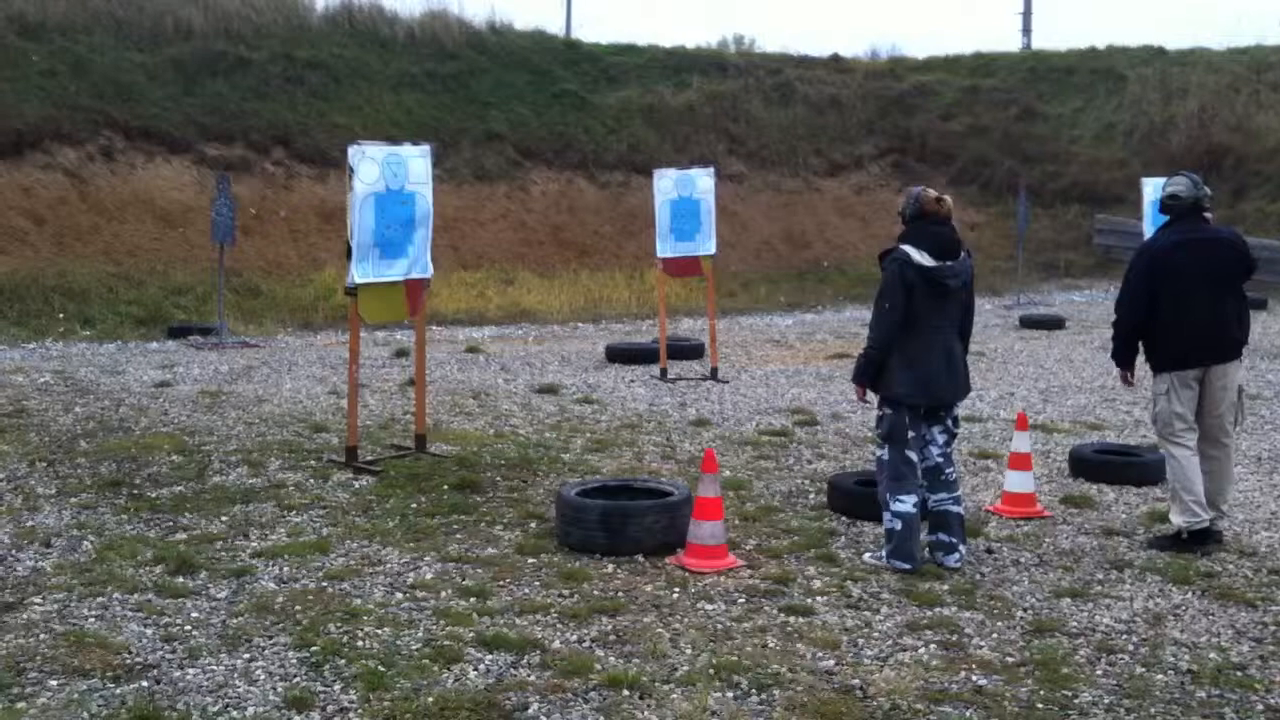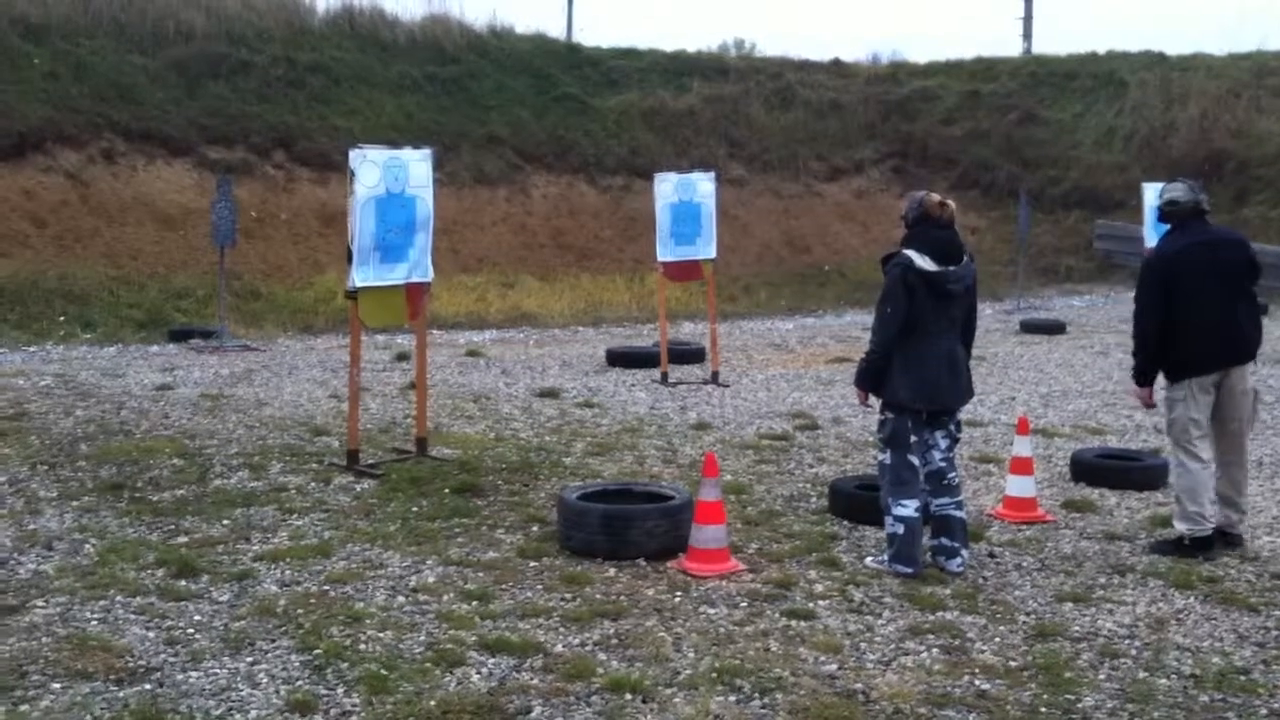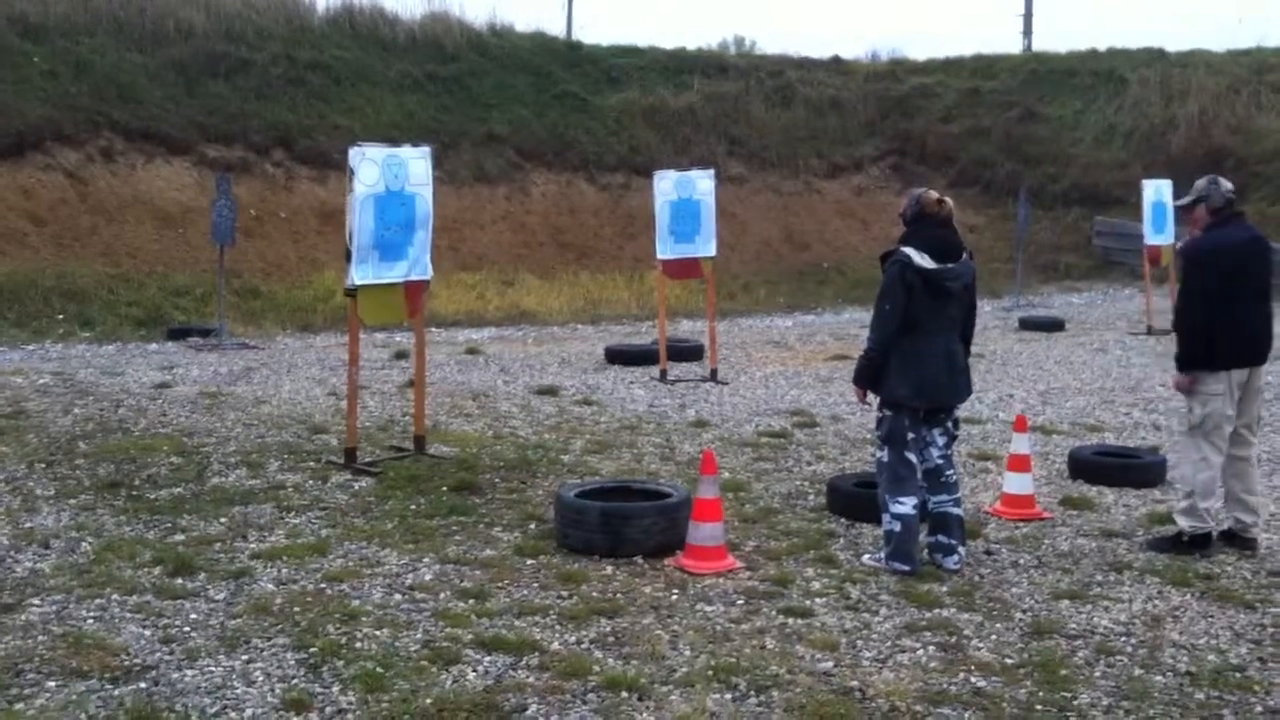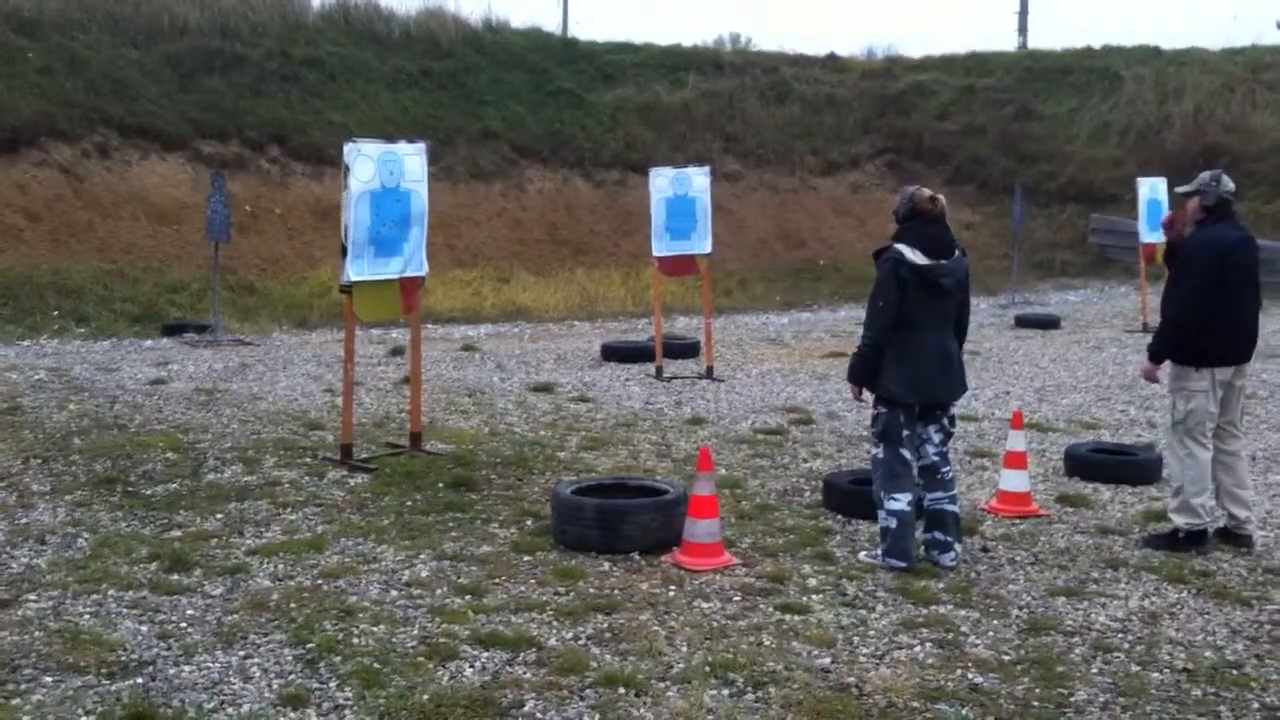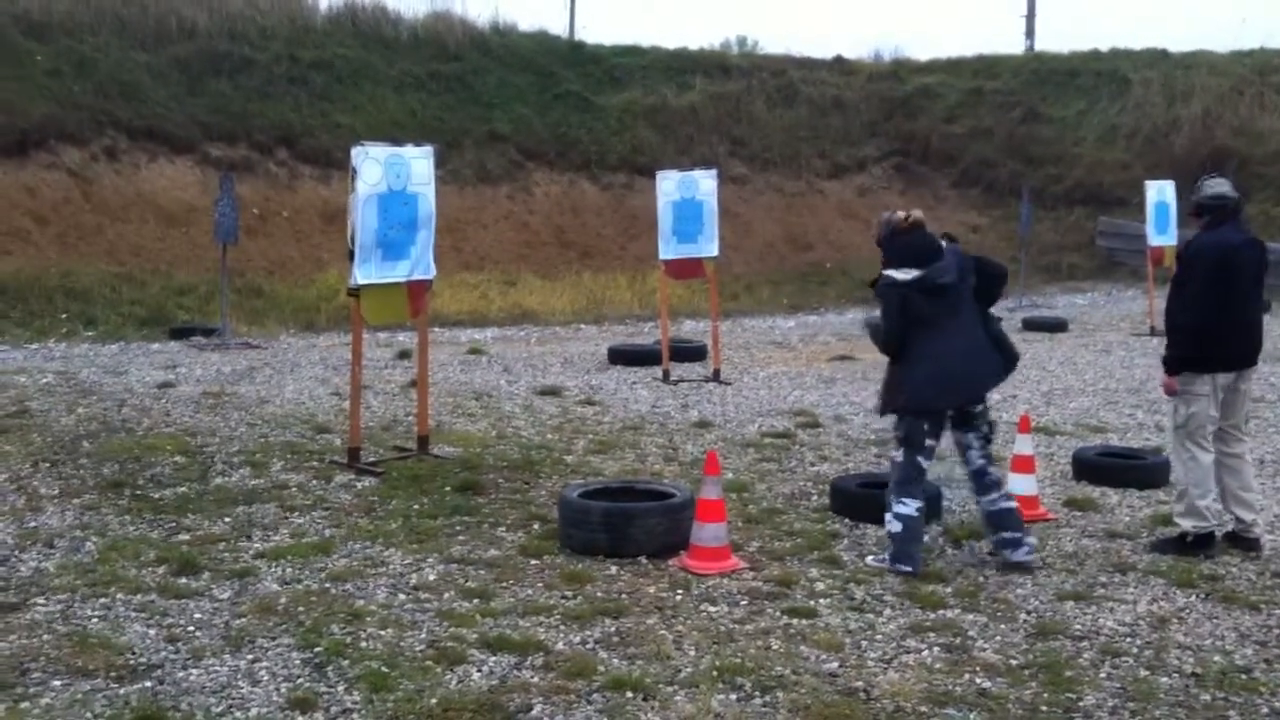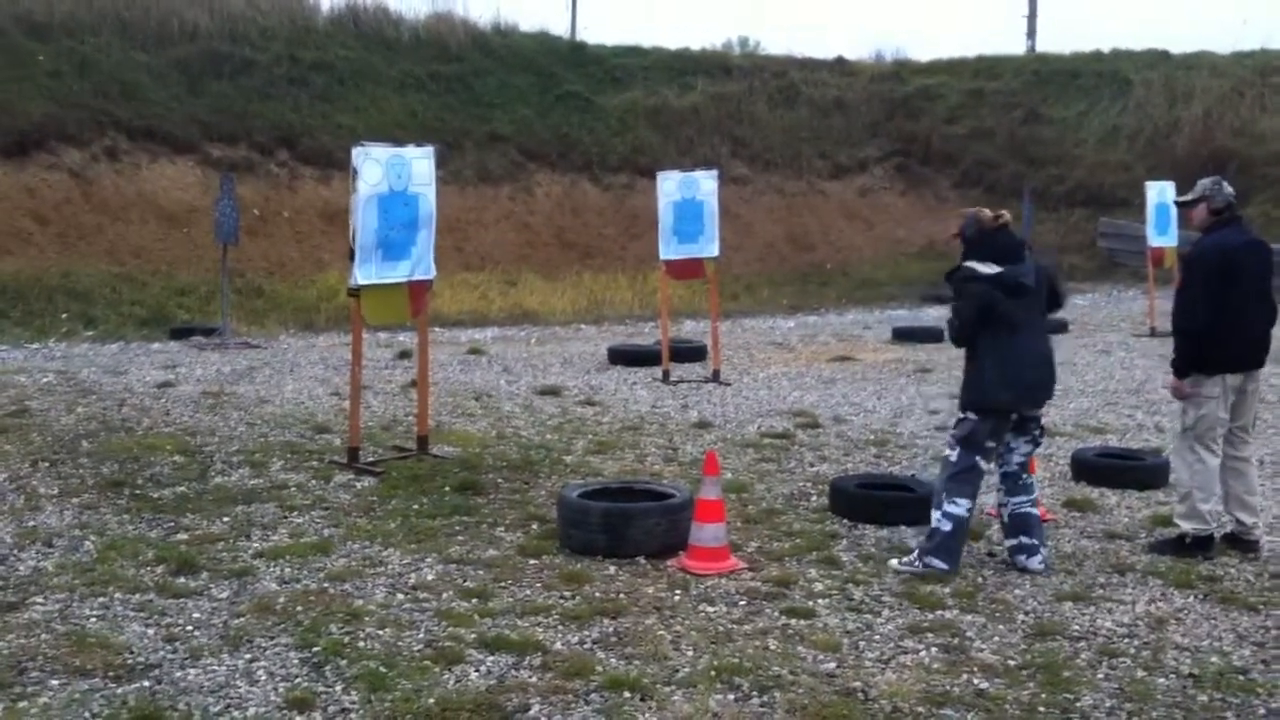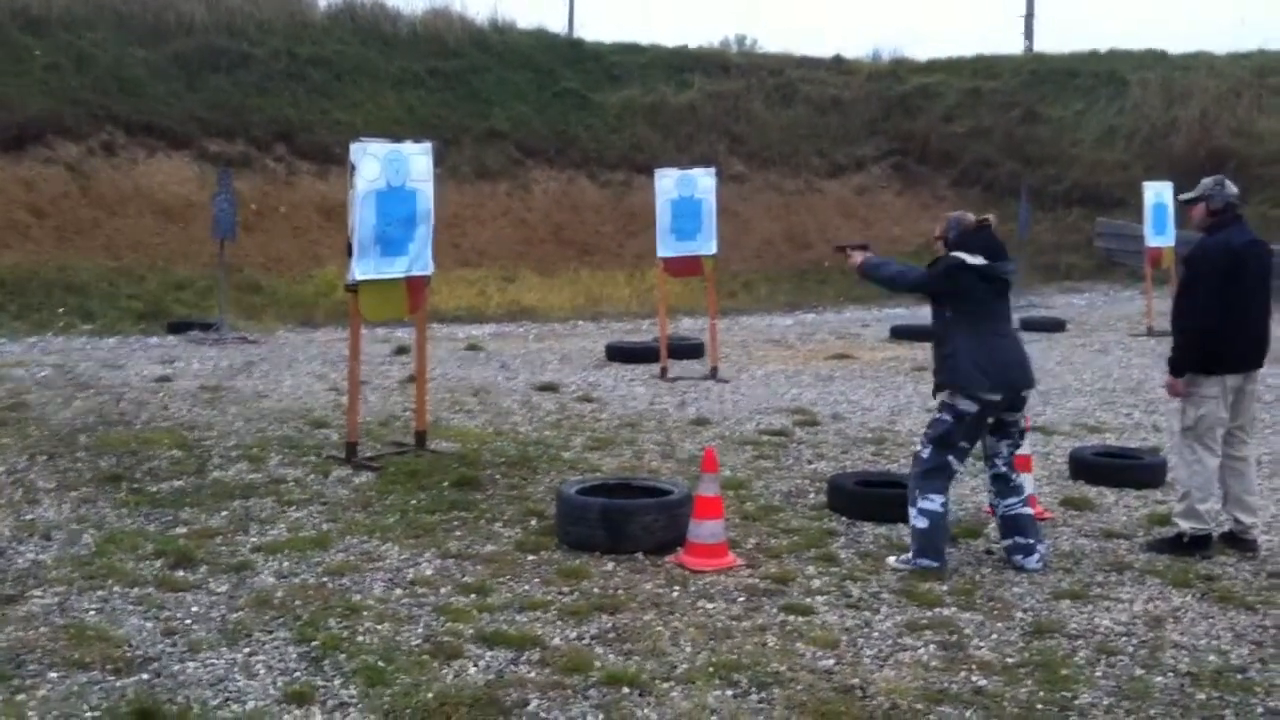
dt=0.7s
person 1, frame 1
left shoulder: (1153, 250)
right shoulder: (1229, 241)
left elbow: (1129, 309)
right elbow: (1247, 271)
left wrist: (1124, 357)
left hip: (1175, 359)
right hip: (1224, 355)
left knee: (1179, 440)
right knee: (1219, 440)
left ankle: (1193, 527)
right ankle: (1213, 522)
person 1, frame 2
left shoulder: (1161, 258)
right shoulder: (1235, 243)
left elbow: (1148, 323)
right elbow: (1251, 284)
left wrist: (1143, 377)
left hip: (1189, 365)
right hip: (1237, 358)
left knee: (1190, 448)
right knee: (1234, 445)
left ankle: (1197, 534)
right ankle: (1231, 524)
person 1, frame 3
left shoulder: (1207, 247)
right shoulder: (1256, 242)
left elbow: (1196, 311)
left wrist: (1184, 364)
left hip: (1216, 361)
right hip: (1251, 356)
left knee: (1204, 445)
right knee: (1242, 443)
left ankle: (1195, 531)
right ankle: (1245, 529)
person 1, frame 4
left shoulder: (1203, 243)
right shoulder: (1242, 240)
left elbow: (1184, 307)
left wrist: (1156, 354)
right wrist: (1175, 244)
left hip: (1200, 357)
right hip: (1235, 354)
left knee: (1190, 440)
right knee: (1228, 437)
left ankle: (1191, 528)
right ankle: (1240, 525)
person 1, frame 5
left shoulder: (1203, 248)
right shoulder: (1253, 246)
left elbow: (1189, 313)
left wrist: (1173, 366)
left hip: (1204, 362)
right hip: (1241, 358)
left knee: (1193, 443)
right knee: (1233, 440)
left ankle: (1197, 532)
right ankle: (1247, 529)
person 1, frame 6
left shoulder: (1208, 250)
left elbow: (1193, 317)
left wrist: (1181, 369)
left hip: (1212, 366)
right hip: (1248, 362)
left knee: (1198, 447)
right knee: (1239, 445)
left ankle: (1196, 534)
right ankle: (1247, 531)
person 1, frame 7
left shoulder: (1210, 250)
right shoulder: (1257, 247)
left elbow: (1195, 317)
left wrist: (1178, 368)
left hip: (1211, 366)
right hip: (1246, 362)
left knee: (1198, 447)
right knee: (1239, 445)
left ankle: (1195, 533)
right ankle: (1244, 530)
person 2, frame 1
left shoulder: (902, 262)
right shoulder: (961, 261)
left elbow: (884, 327)
right elbow: (965, 325)
left wrist: (864, 374)
left hip: (904, 378)
right hip: (946, 376)
left knee: (898, 463)
right knee: (939, 460)
left ankle: (901, 552)
right ankle: (949, 547)
person 2, frame 2
left shoulder: (905, 266)
right shoulder: (964, 266)
left elbow: (886, 331)
right elbow: (967, 329)
left wrist: (866, 377)
left hip: (906, 382)
right hip: (949, 380)
left knee: (901, 467)
right knee: (942, 464)
left ankle: (903, 556)
right ankle: (952, 552)
person 2, frame 3
left shoulder: (903, 264)
right shoulder: (963, 263)
left elbow: (884, 328)
right elbow: (967, 326)
left wrist: (865, 375)
left hip: (904, 380)
right hip: (948, 377)
left knee: (898, 464)
right knee: (940, 461)
left ankle: (900, 554)
right ankle: (949, 548)
person 2, frame 4
left shoulder: (897, 261)
right shoulder: (956, 261)
left elbow: (878, 325)
right elbow: (961, 320)
left wrist: (859, 371)
left hip: (900, 377)
right hip: (943, 374)
left knee: (893, 461)
right knee: (936, 459)
left ankle: (897, 550)
right ankle: (945, 545)
person 2, frame 5
left shoulder: (895, 284)
right shoulder: (956, 259)
left elbow: (891, 343)
right elbow: (997, 276)
left wrist: (877, 331)
left hip: (924, 385)
right hip: (970, 377)
left knee: (909, 469)
right knee: (980, 463)
left ankle: (903, 556)
right ankle: (1016, 544)
person 2, frame 6
left shoulder: (975, 280)
right shoulder: (1027, 268)
left elbow: (961, 335)
right elbow: (1054, 299)
left wrist: (956, 314)
left hip: (994, 387)
right hip: (1033, 382)
left knee: (961, 469)
right knee: (1016, 468)
left ankle: (937, 555)
right ankle: (1029, 552)
person 2, frame 7
left shoulder: (956, 270)
right shoulder: (992, 272)
left elbow: (908, 279)
right elbow: (921, 276)
left wrist: (865, 264)
right wrist: (875, 261)
left hip: (974, 385)
right hip: (1012, 381)
left knee: (930, 468)
right knee: (1003, 468)
left ankle: (927, 554)
right ankle: (1028, 550)
